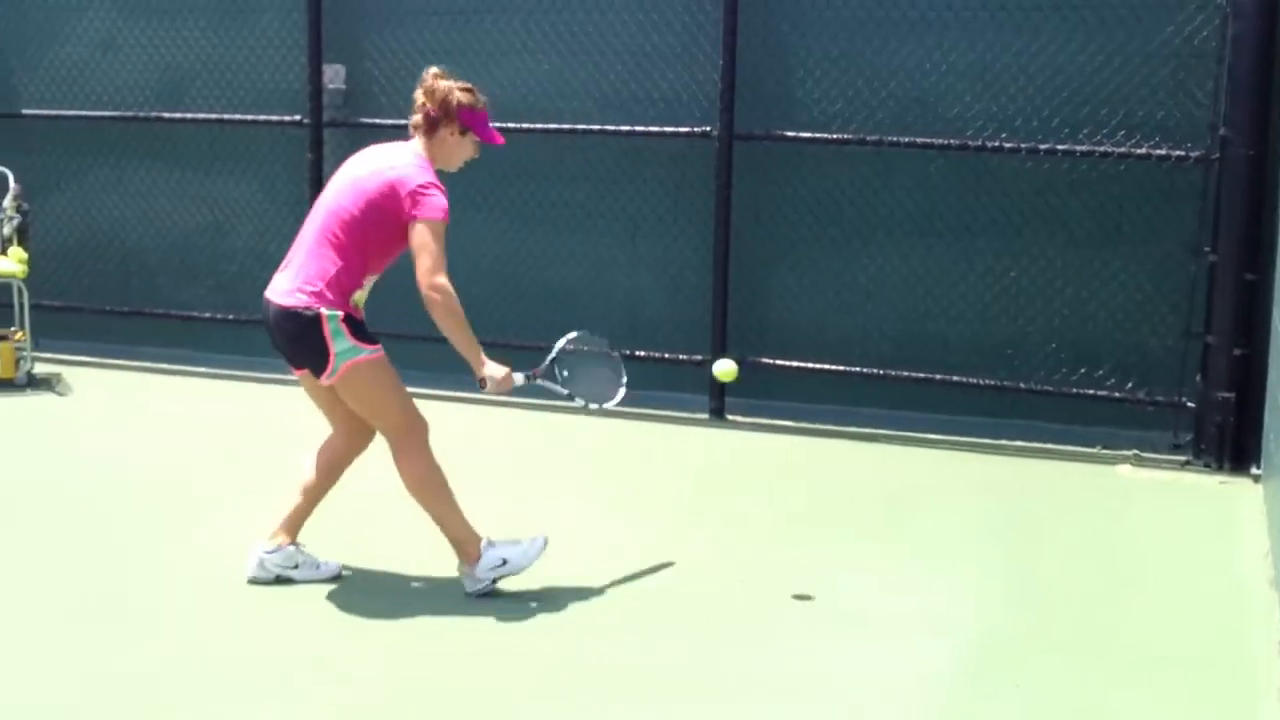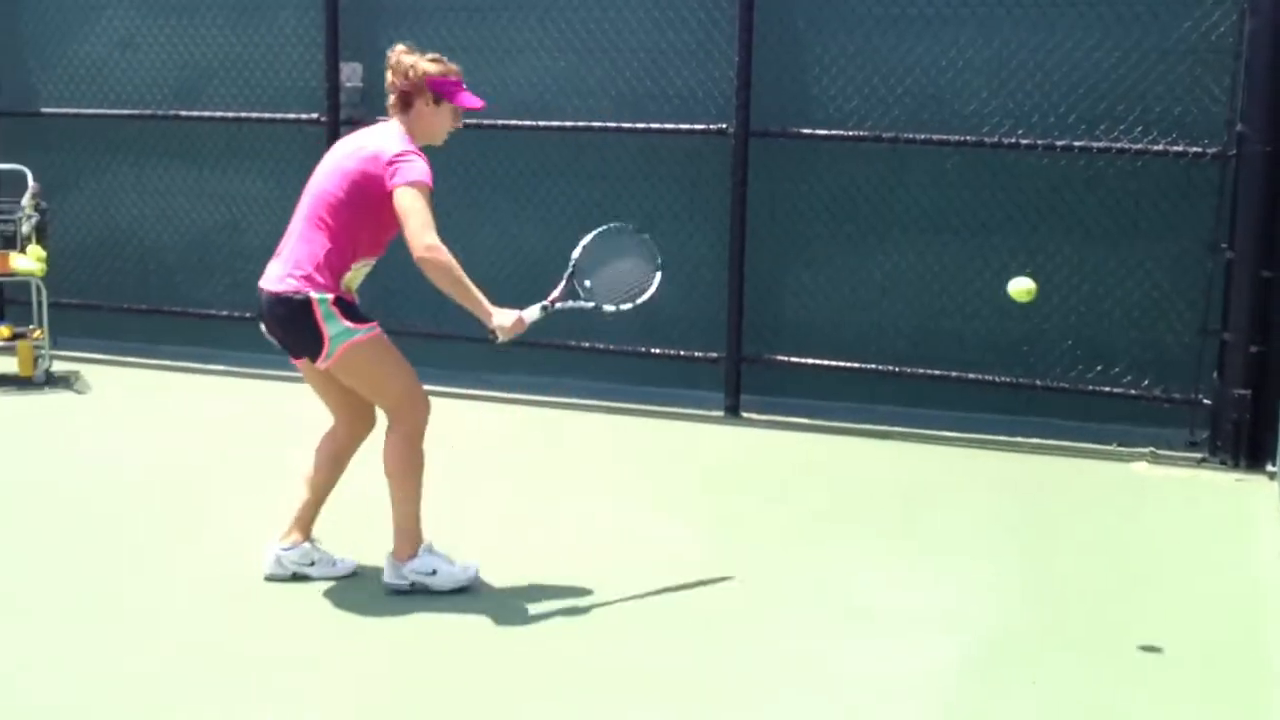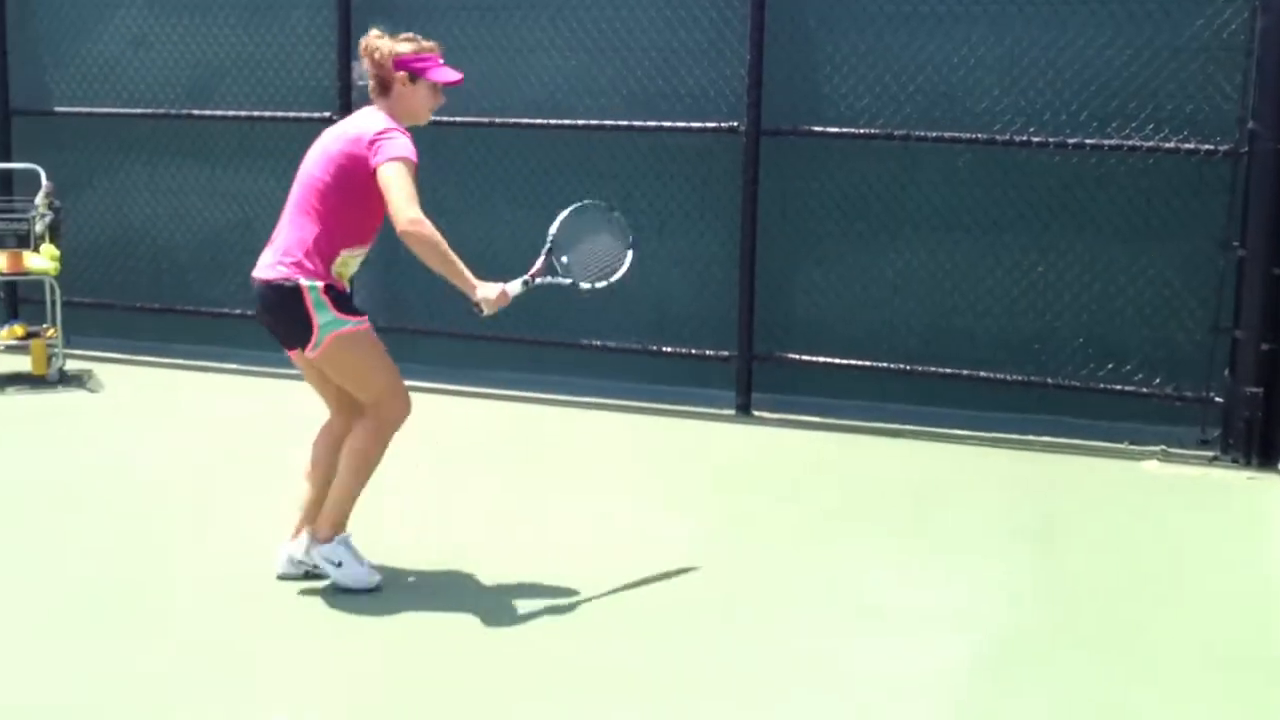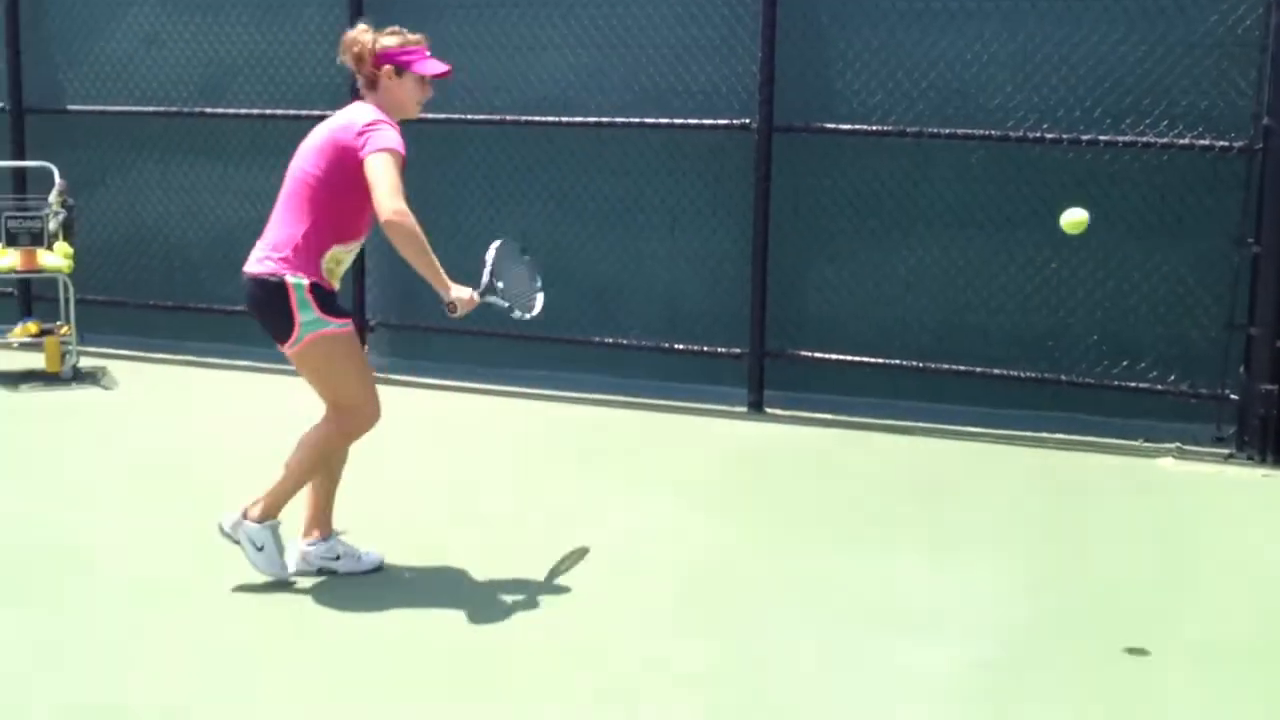
dt=0.1s
person 1, frame 1
left shoulder: (377, 156)
right shoulder: (422, 187)
right elbow: (434, 290)
right wrist: (482, 363)
left hip: (287, 308)
right hip: (319, 317)
left knee: (356, 432)
right knee: (410, 434)
left ankle: (279, 547)
right ankle: (475, 556)
person 1, frame 2
left shoulder: (364, 141)
right shoulder: (403, 159)
right elbow: (427, 250)
right wrist: (491, 314)
left hip: (283, 294)
right hip: (312, 301)
left knee: (355, 419)
right knee: (410, 408)
left ankle: (293, 543)
right ankle: (408, 555)
person 1, frame 3
left shoulder: (356, 128)
right shoulder: (387, 137)
right elbow: (411, 225)
right wrist: (475, 286)
left hip: (286, 285)
right hip: (302, 291)
left knee: (352, 413)
right knee: (390, 404)
left ankle: (305, 542)
right ankle: (324, 538)
person 1, frame 4
left shoulder: (346, 125)
right shoulder: (377, 130)
right elbow: (393, 215)
right wrist: (446, 287)
left hip: (279, 281)
right hip: (291, 286)
left knee: (344, 411)
right knee: (358, 412)
left ankle: (318, 540)
right ankle: (257, 517)
